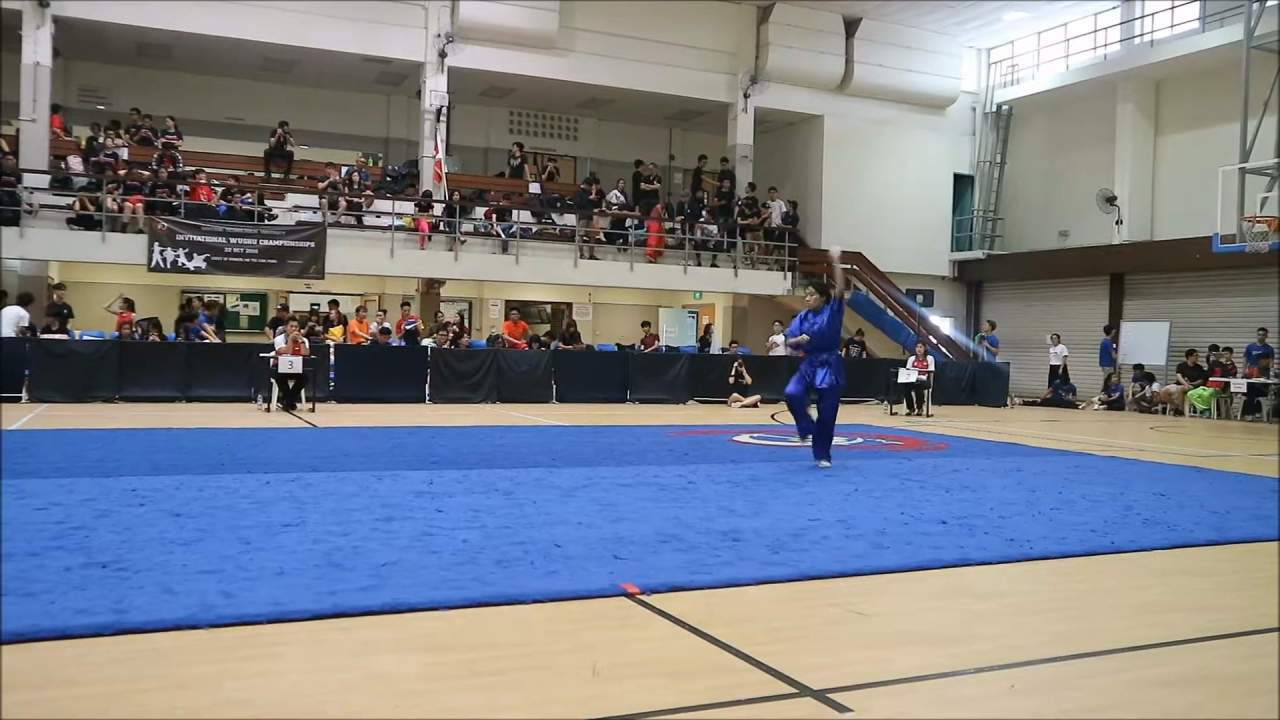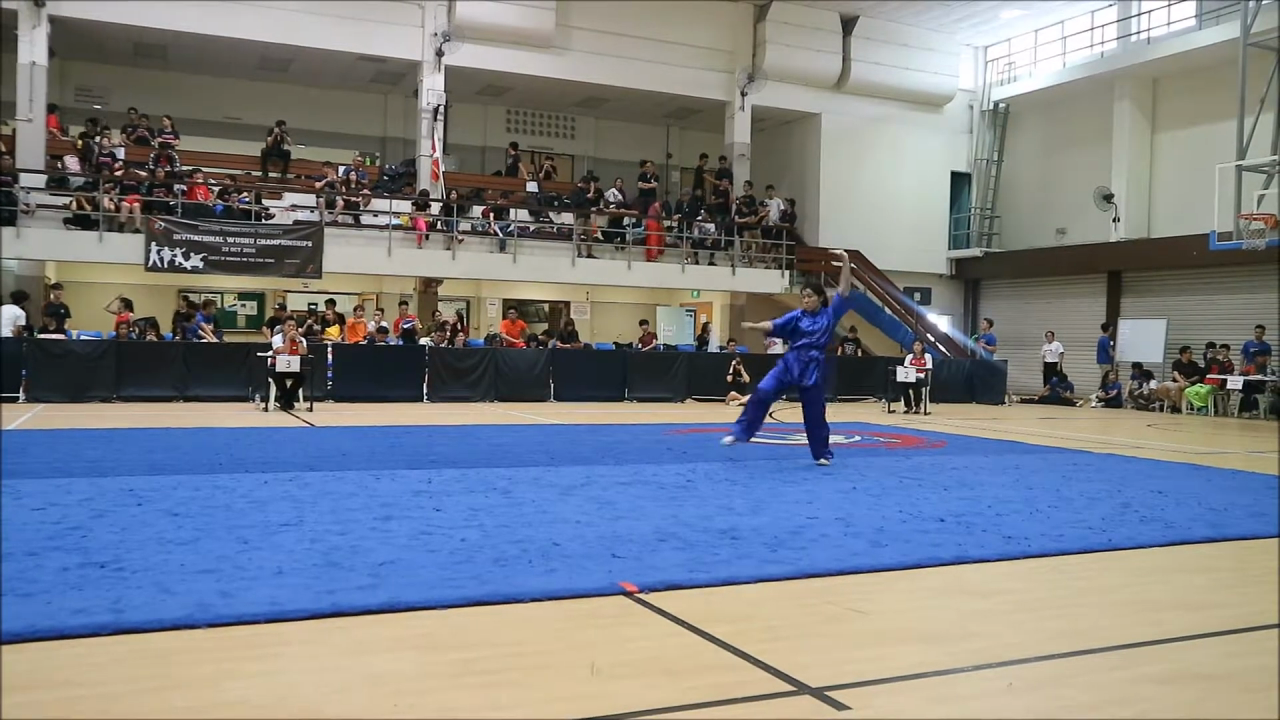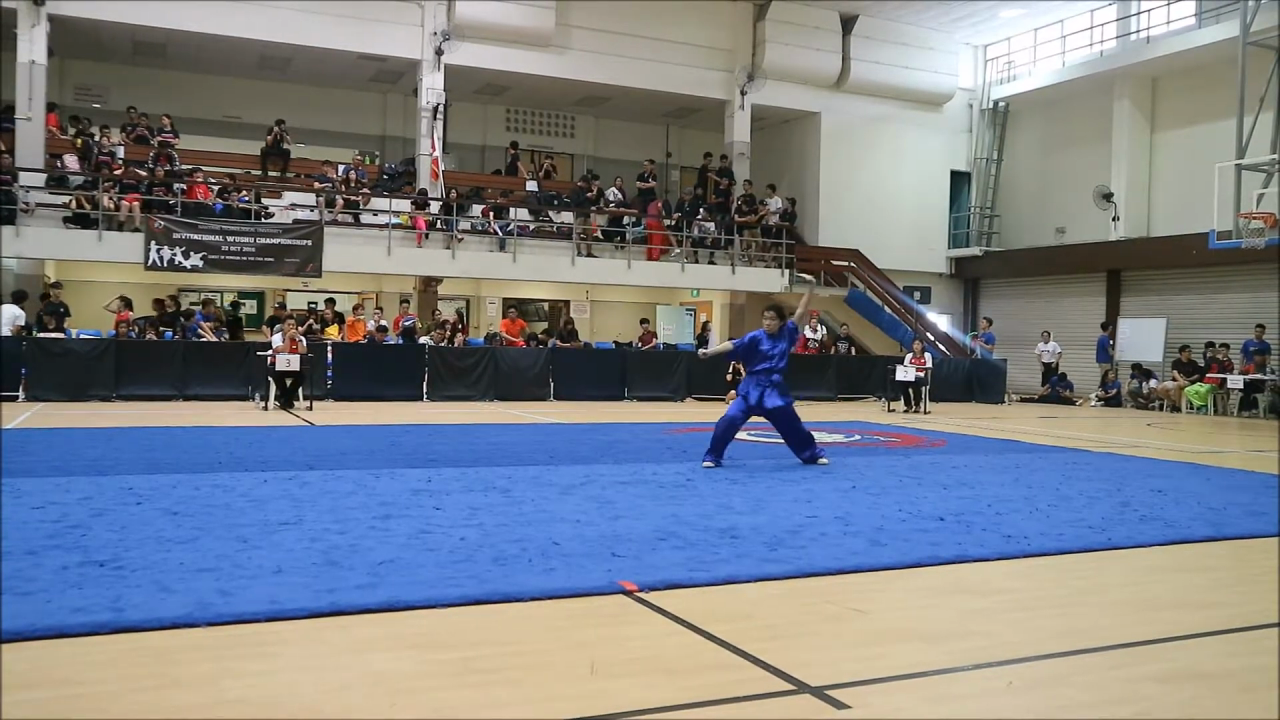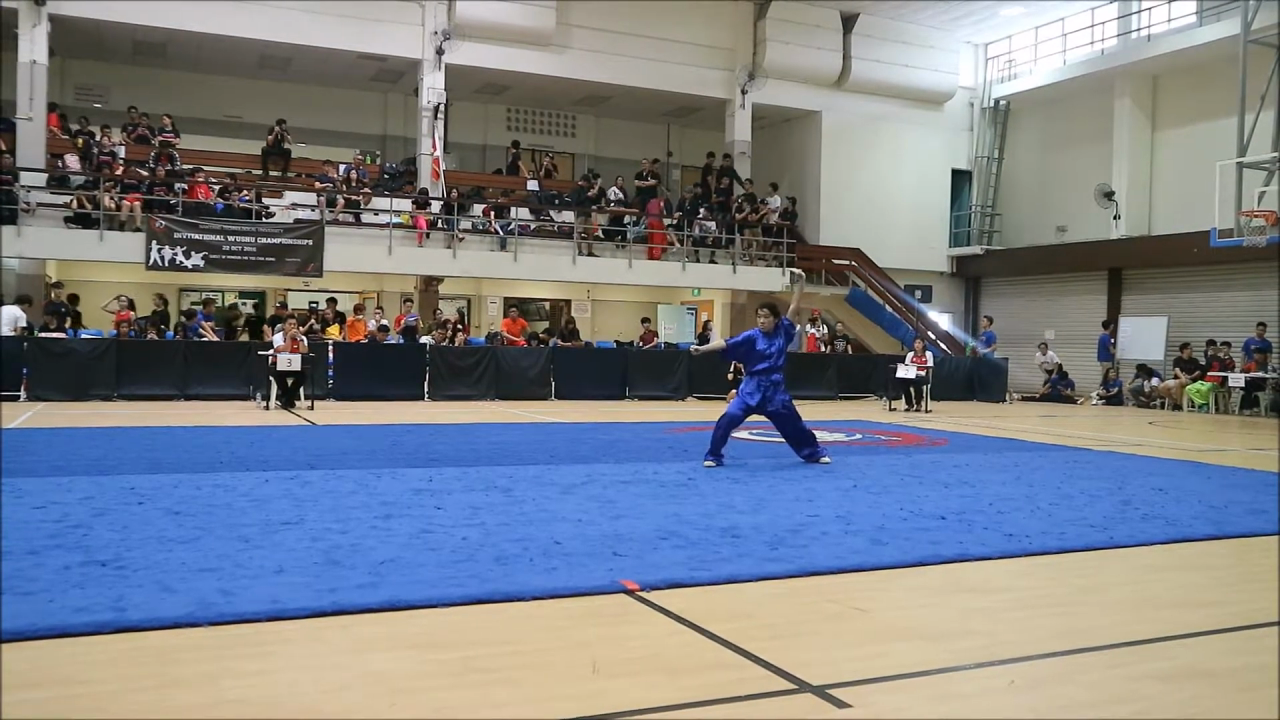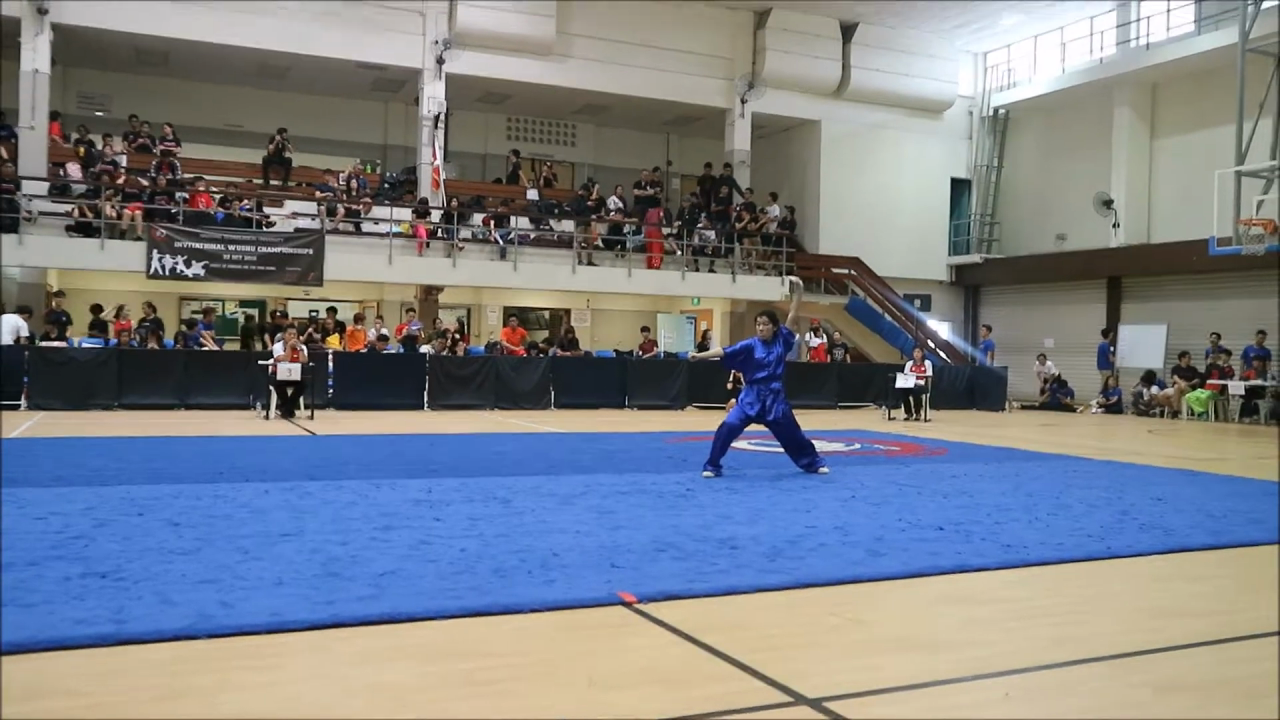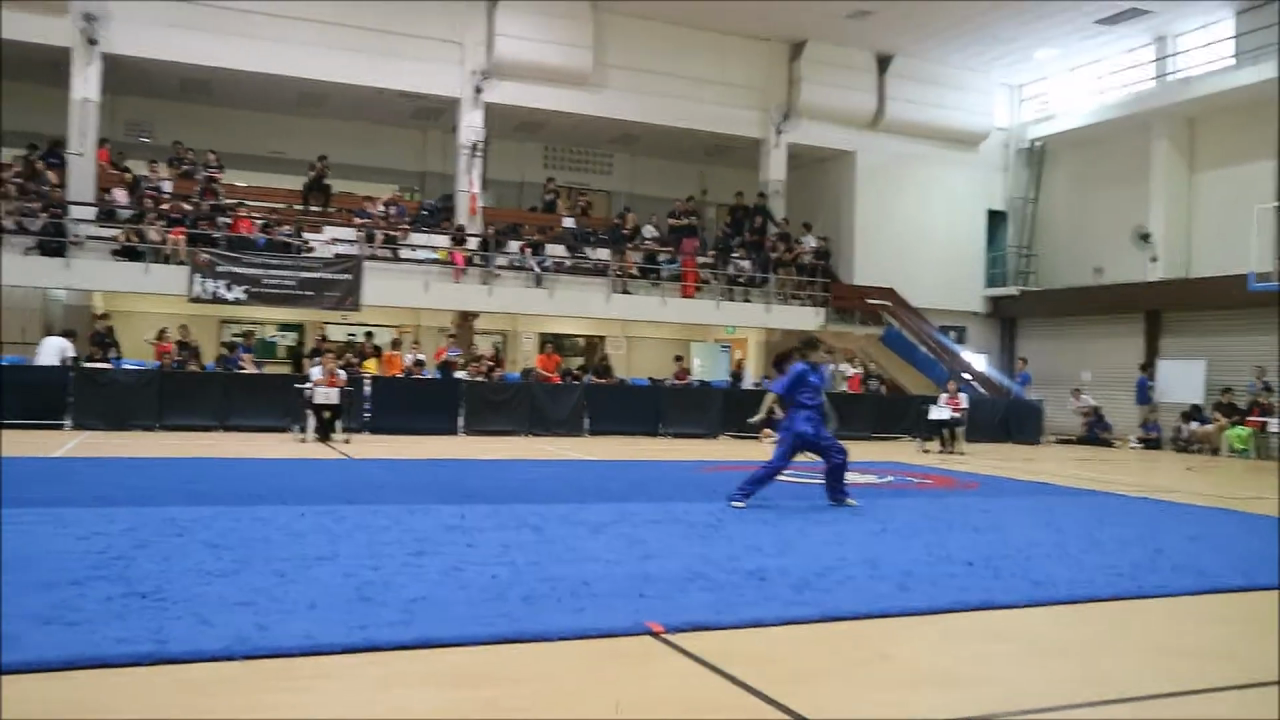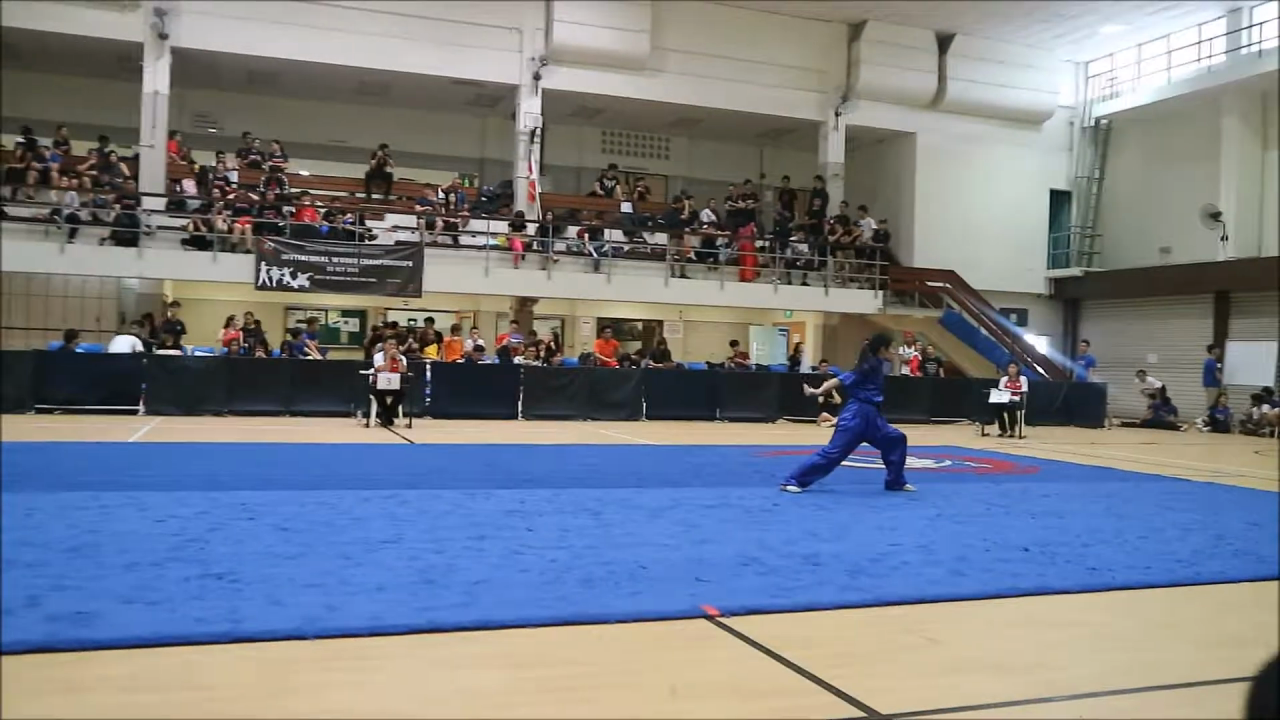
dt=0.4s
person 1, frame 1
left shoulder: (832, 311)
right shoulder: (802, 319)
left elbow: (840, 288)
right elbow: (790, 342)
left wrist: (836, 262)
right wrist: (798, 339)
left hip: (829, 367)
right hip: (809, 366)
left knee: (826, 414)
right knee: (792, 395)
left ankle: (823, 455)
right ankle: (807, 428)
person 1, frame 2
left shoulder: (830, 314)
right shoulder: (796, 316)
left elbow: (844, 289)
right elbow: (772, 325)
left wrist: (846, 262)
right wrist: (753, 326)
left hip: (813, 367)
right hip: (790, 362)
left knee: (815, 414)
right knee: (763, 393)
left ankle: (821, 453)
right ankle: (740, 432)
person 1, frame 3
left shoulder: (787, 334)
right shoulder: (756, 337)
left elbow: (801, 312)
right elbow: (734, 345)
left wrist: (810, 287)
right wrist: (710, 352)
left hip: (775, 390)
right hip: (752, 389)
left knee: (793, 426)
right knee: (730, 419)
left ankle: (813, 454)
right ankle: (712, 456)
person 1, frame 4
left shoulder: (783, 332)
right shoulder: (751, 337)
left elbow: (794, 307)
right elbow: (726, 343)
left wrist: (800, 282)
right wrist: (702, 349)
left hip: (775, 389)
right hip: (752, 388)
left knee: (794, 424)
right knee: (730, 417)
left ankle: (815, 452)
right ankle: (713, 456)
person 1, frame 5
left shoulder: (782, 341)
right shoulder: (750, 345)
left elbow: (793, 315)
right elbow: (724, 351)
left wrist: (798, 290)
right wrist: (700, 355)
left hip: (775, 397)
right hip: (751, 397)
left knee: (793, 434)
right knee: (729, 427)
left ankle: (814, 463)
right ankle: (712, 466)
person 1, frame 6
left shoulder: (815, 370)
right shoulder: (799, 370)
right elbow: (777, 390)
left wrist: (829, 415)
right wrist: (762, 413)
left hip: (814, 423)
right hip: (797, 423)
left knee: (838, 454)
right knee: (778, 462)
left ankle: (838, 496)
right ankle: (740, 495)
person 1, frame 7
left shoulder: (874, 365)
right shoulder: (870, 366)
left elbow: (848, 379)
right elbow: (843, 379)
right wrist: (819, 391)
left hip: (870, 416)
right hip: (856, 416)
left knee: (897, 440)
right knee: (833, 452)
left ankle: (896, 481)
right ankle: (793, 481)
